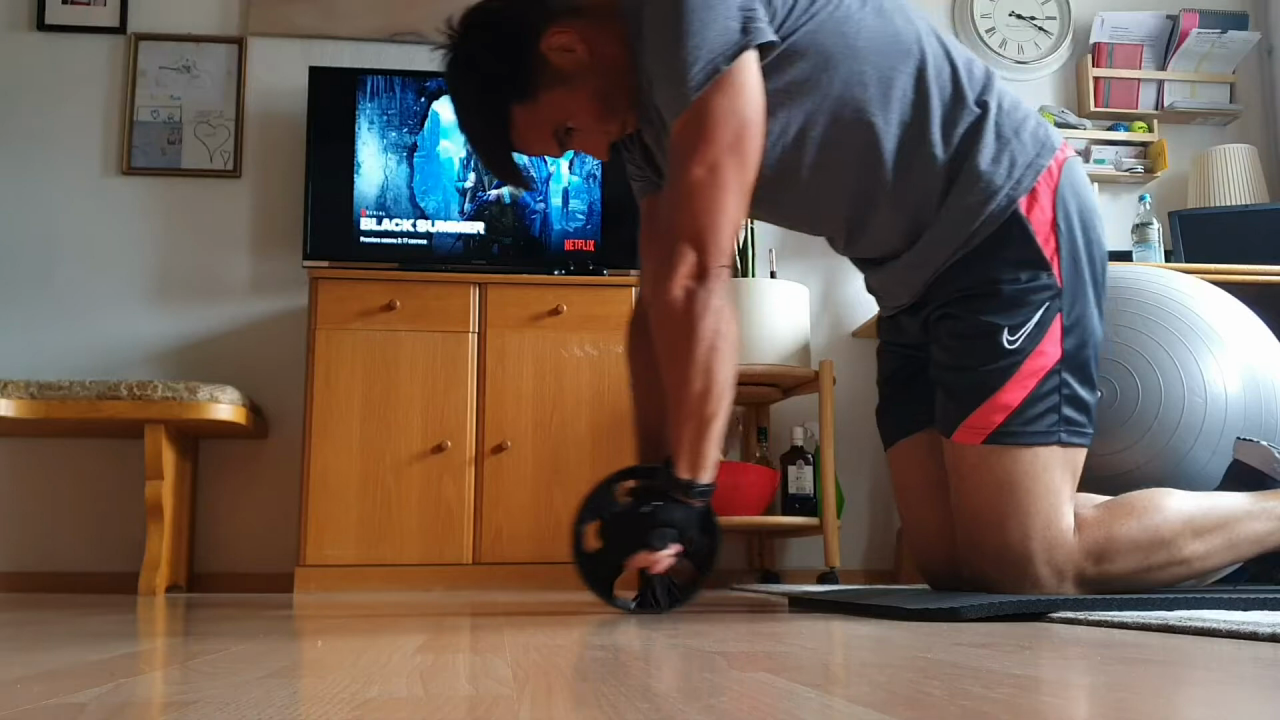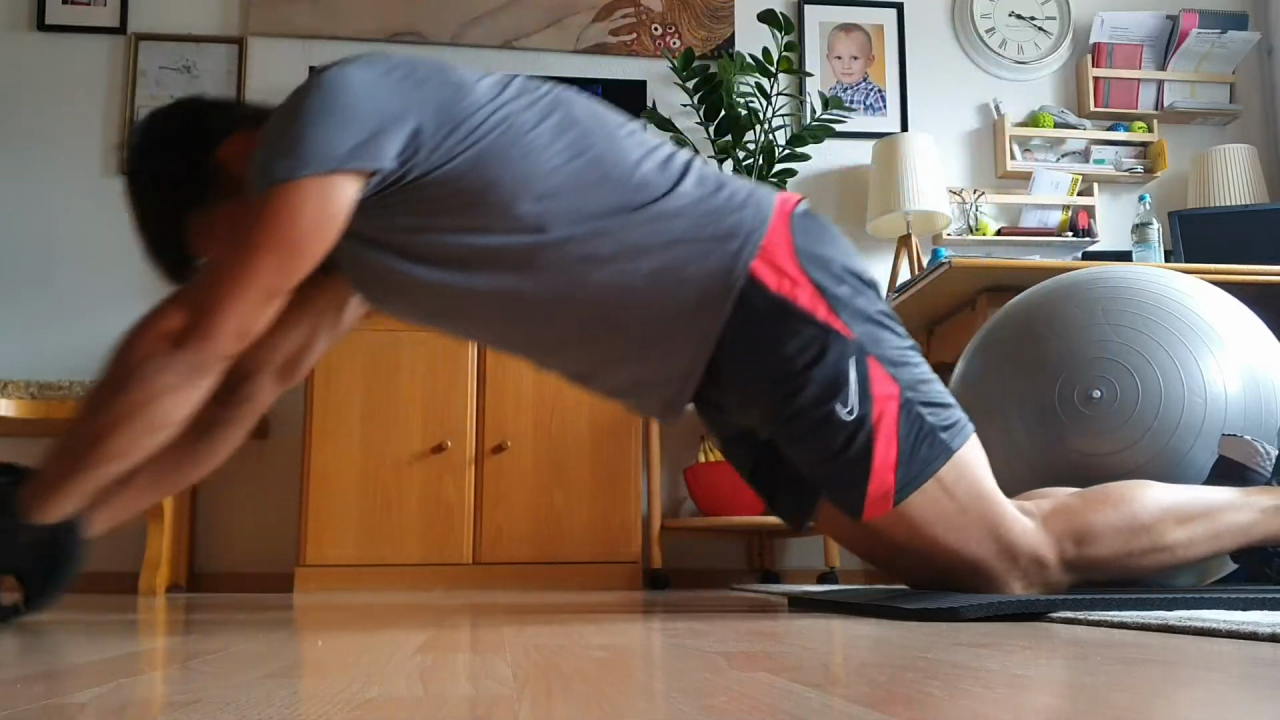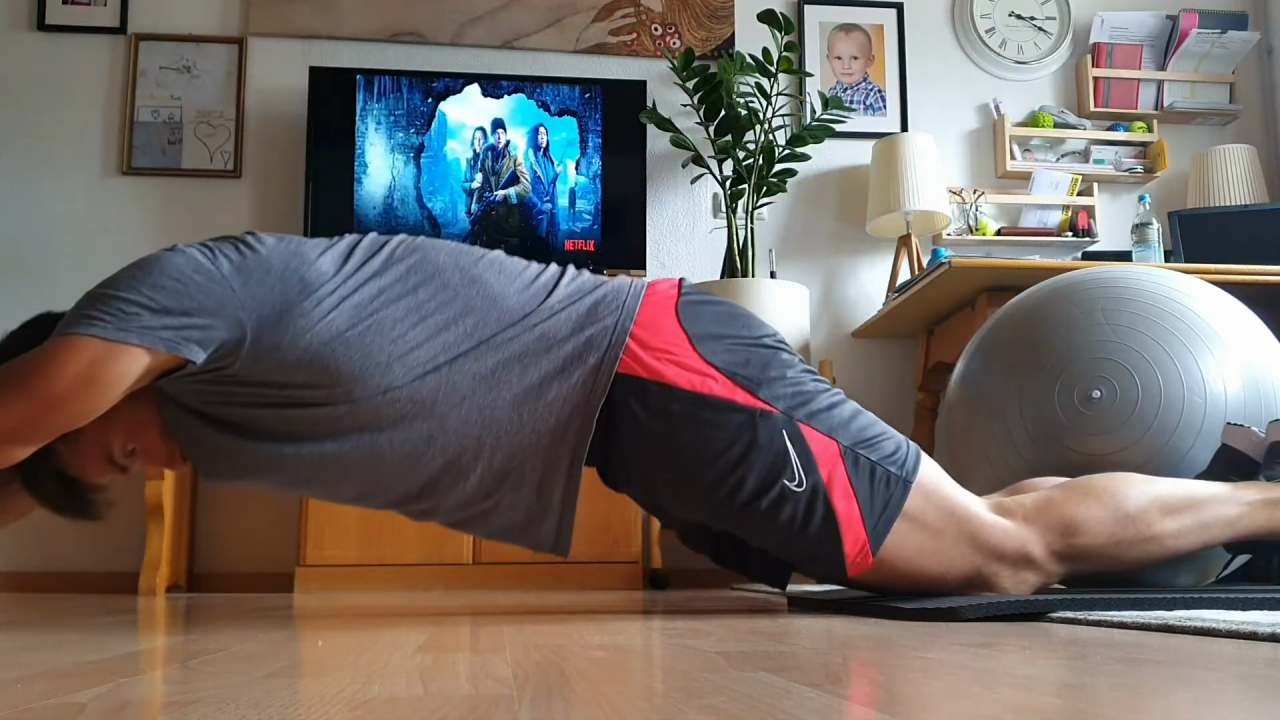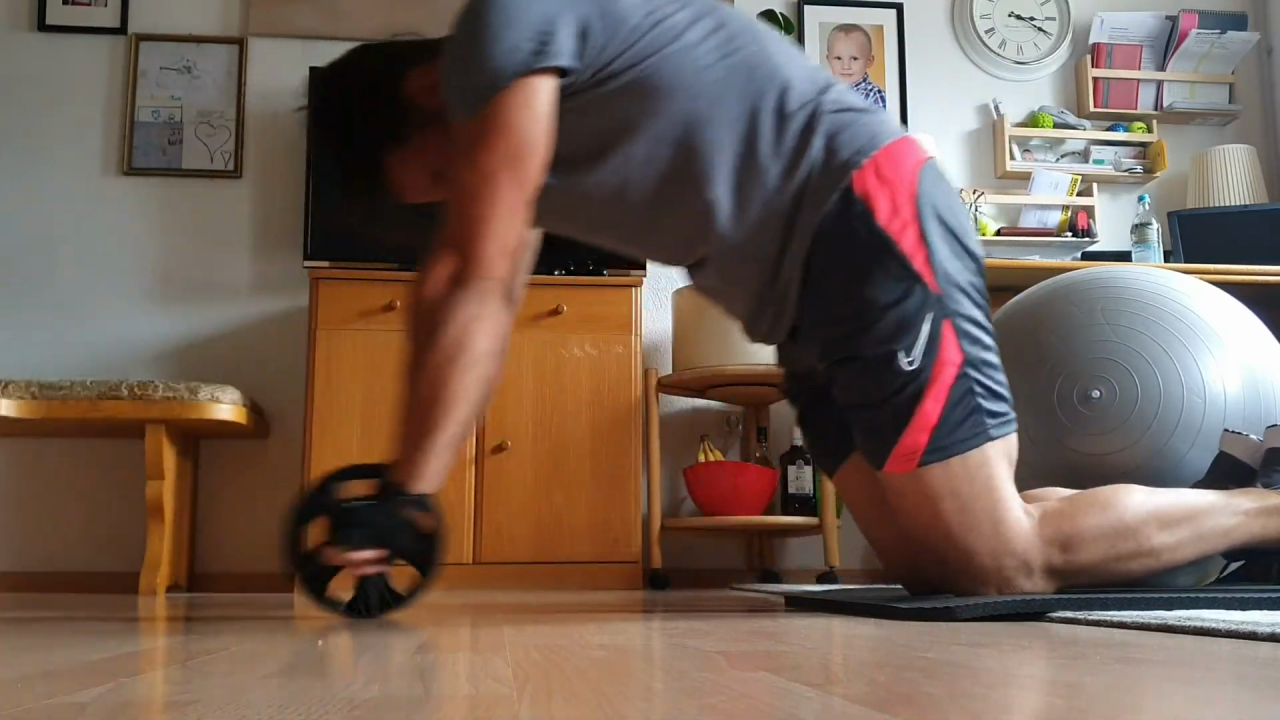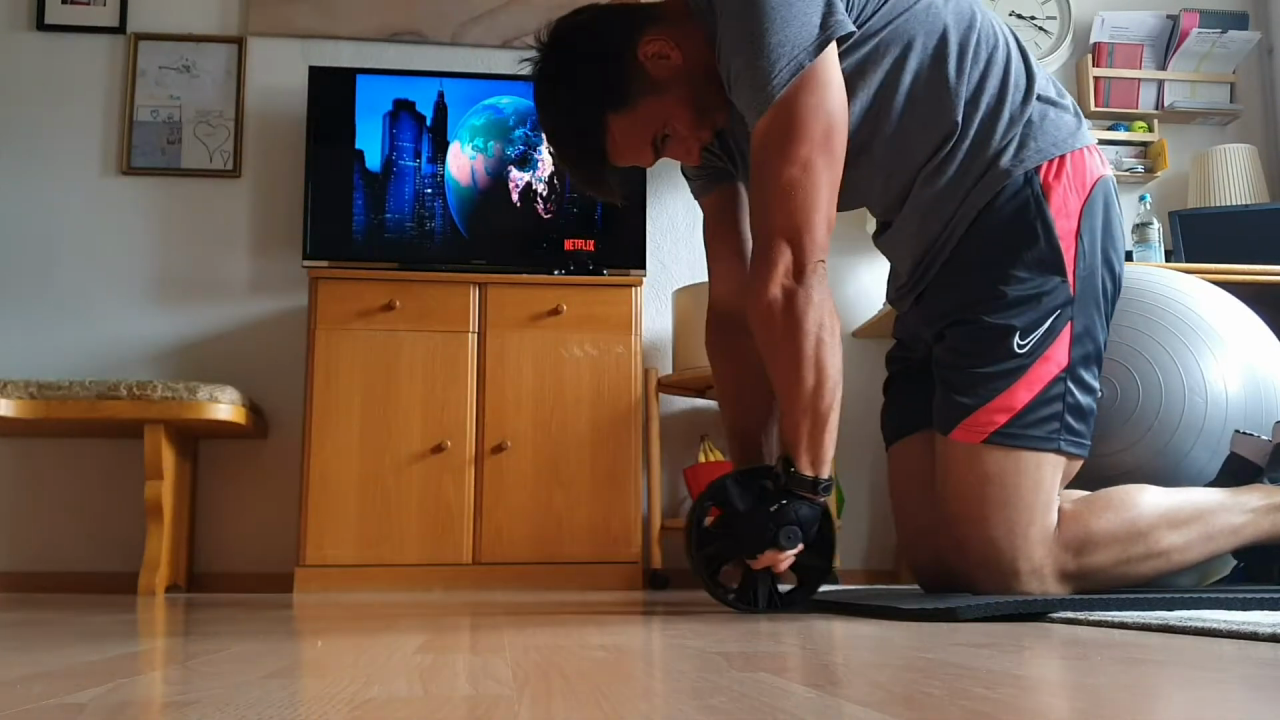
dt=1s
person 1, frame 1
right shoulder: (651, 115)
left elbow: (698, 272)
right elbow: (659, 306)
left wrist: (686, 495)
left hip: (1014, 223)
right hip: (921, 276)
left knee: (1026, 567)
right knee: (949, 565)
person 1, frame 2
left shoulder: (336, 109)
right shoulder: (343, 212)
left elbow: (192, 340)
right elbow: (247, 388)
left hip: (774, 296)
right hip: (731, 346)
left knee: (1013, 556)
right knee: (952, 555)
person 1, frame 3
left shoulder: (177, 291)
right shoulder: (202, 379)
left hip: (659, 373)
right hip: (647, 405)
left knee: (1010, 552)
right knee: (990, 541)
person 1, frame 4
right shoulder: (513, 121)
left elbow: (461, 283)
right elbow: (481, 315)
left wrist: (404, 496)
right wrist: (404, 497)
left hip: (871, 216)
right hip: (814, 280)
left knee: (1004, 565)
right knee: (930, 562)
person 1, frame 5
right shoulder: (711, 107)
left elbow: (792, 275)
right elbow: (734, 305)
left wrist: (805, 488)
left knee: (1008, 567)
right knee: (939, 563)
